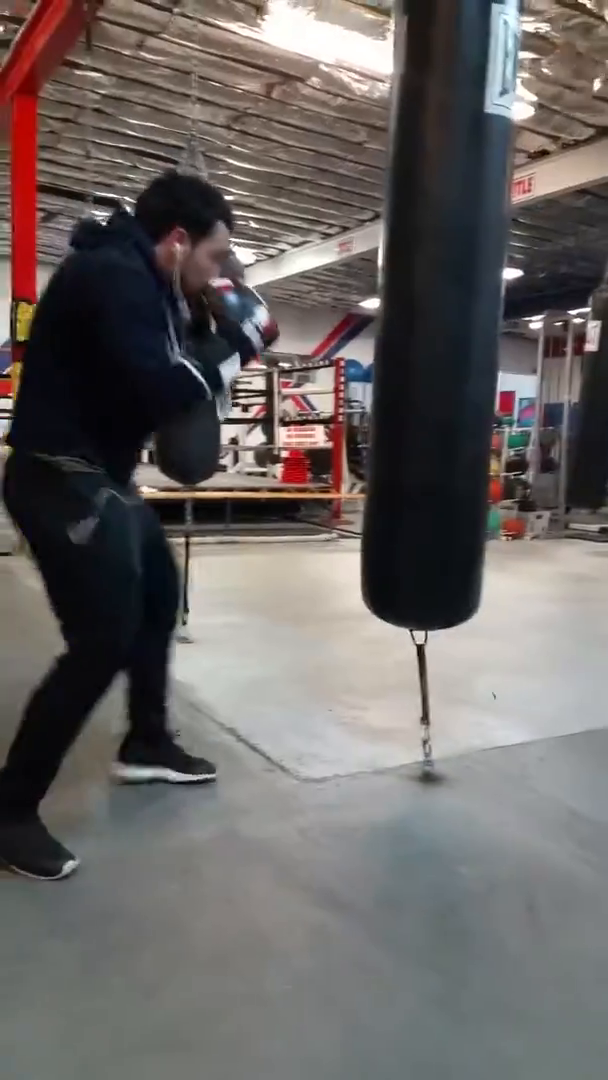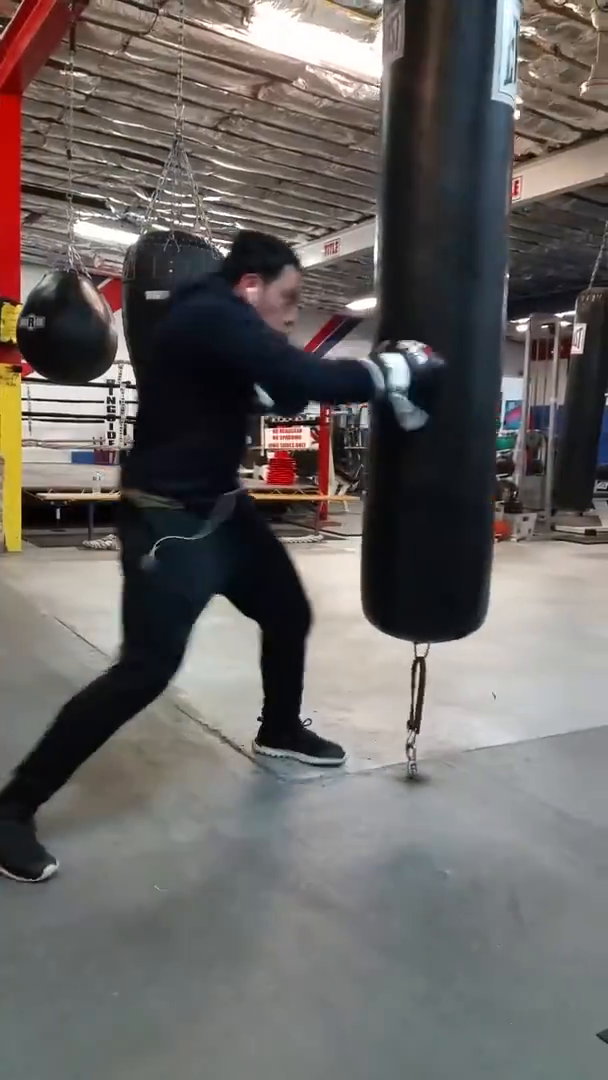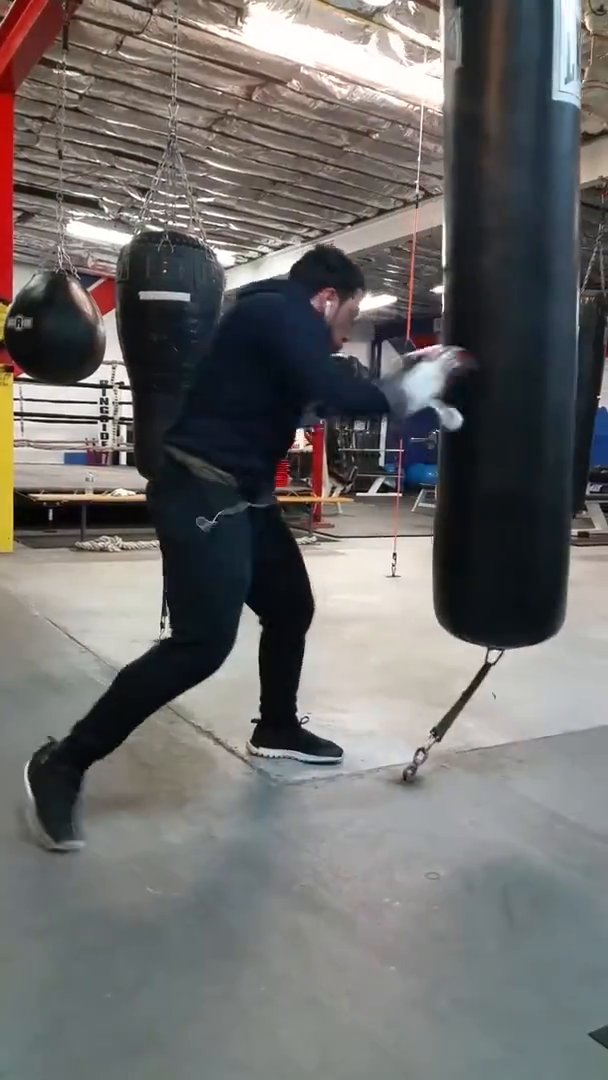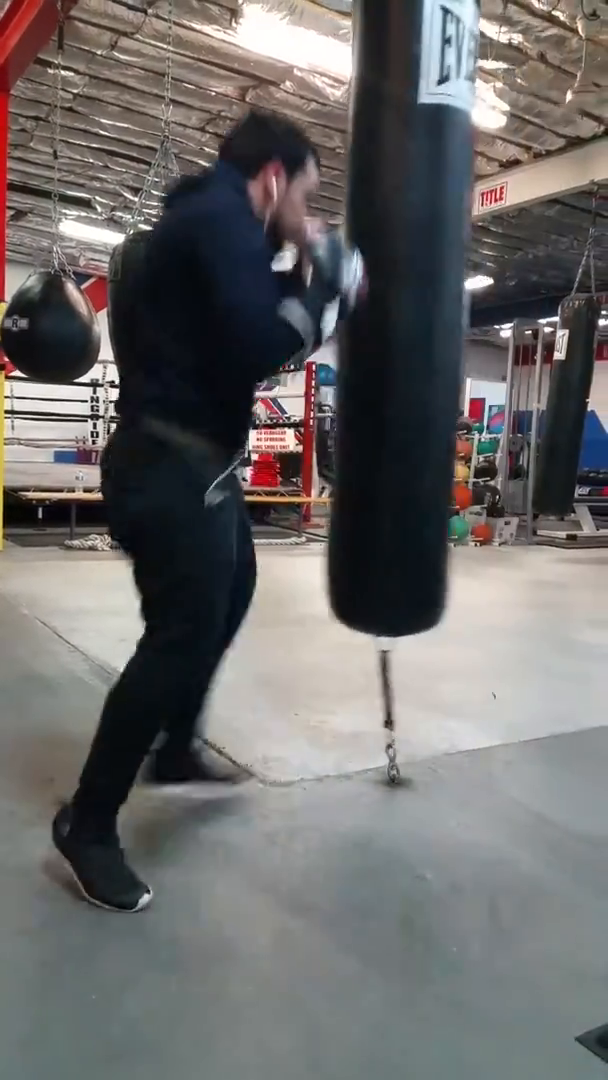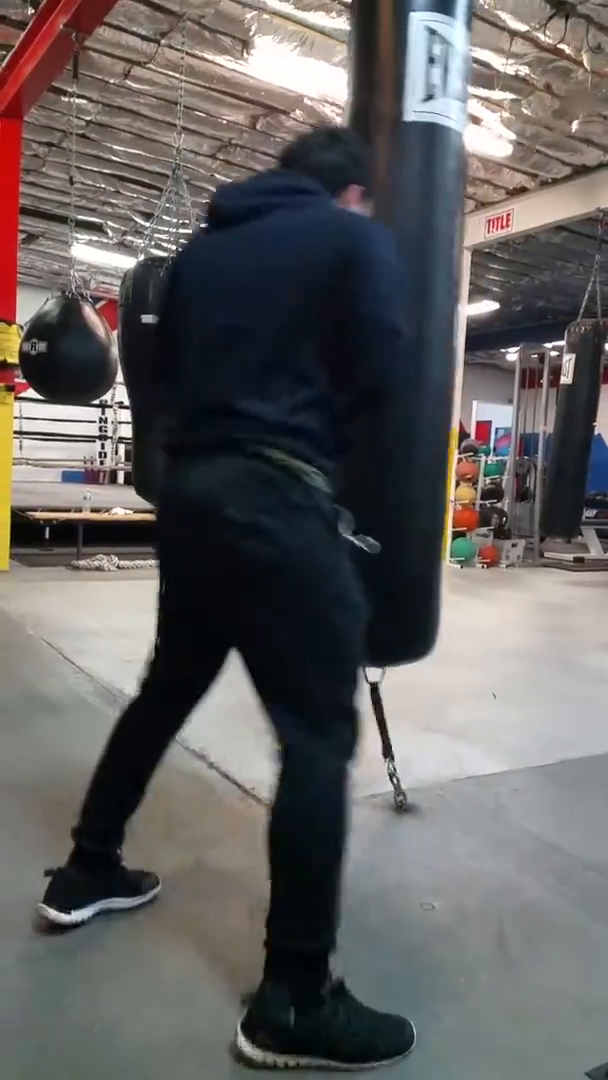
dt=0.5s
person 1, frame 1
left shoulder: (128, 271)
right shoulder: (116, 274)
left elbow: (144, 374)
right elbow: (155, 394)
right wrist: (231, 347)
left hip: (97, 479)
right hip: (66, 484)
left knee: (159, 593)
right knee: (102, 643)
left ankle: (147, 746)
person 1, frame 2
left shoulder: (232, 328)
right shoulder: (210, 318)
left elbow: (291, 390)
right elbow: (301, 379)
left wrist: (374, 375)
right wrist: (395, 370)
left hip: (219, 510)
right hip: (165, 520)
left knee: (288, 612)
right knee: (145, 669)
left ankle: (281, 730)
person 1, frame 3
left shoulder: (285, 319)
right shoulder: (282, 313)
left elbow: (310, 403)
right elbow: (330, 393)
right wrist: (419, 382)
left hip: (239, 493)
right hip: (201, 492)
left knee: (291, 608)
right knee: (202, 643)
left ankle: (277, 730)
right ankle: (62, 766)
person 1, frame 4
left shoulder: (207, 218)
right shoulder: (224, 222)
right elbow: (256, 348)
left wrist: (304, 290)
right wrist: (319, 289)
left hip: (194, 461)
right hip: (173, 466)
left knee: (225, 599)
right knee: (184, 636)
left ankle: (173, 749)
right ankle: (86, 824)
person 1, frame 5
left shoulder: (202, 247)
right shoulder: (353, 241)
right elbow: (379, 382)
right wrist: (327, 360)
left hip: (187, 491)
right hip: (273, 497)
left knee: (171, 682)
right knee: (320, 729)
left ankle: (87, 872)
right ankle: (293, 998)
